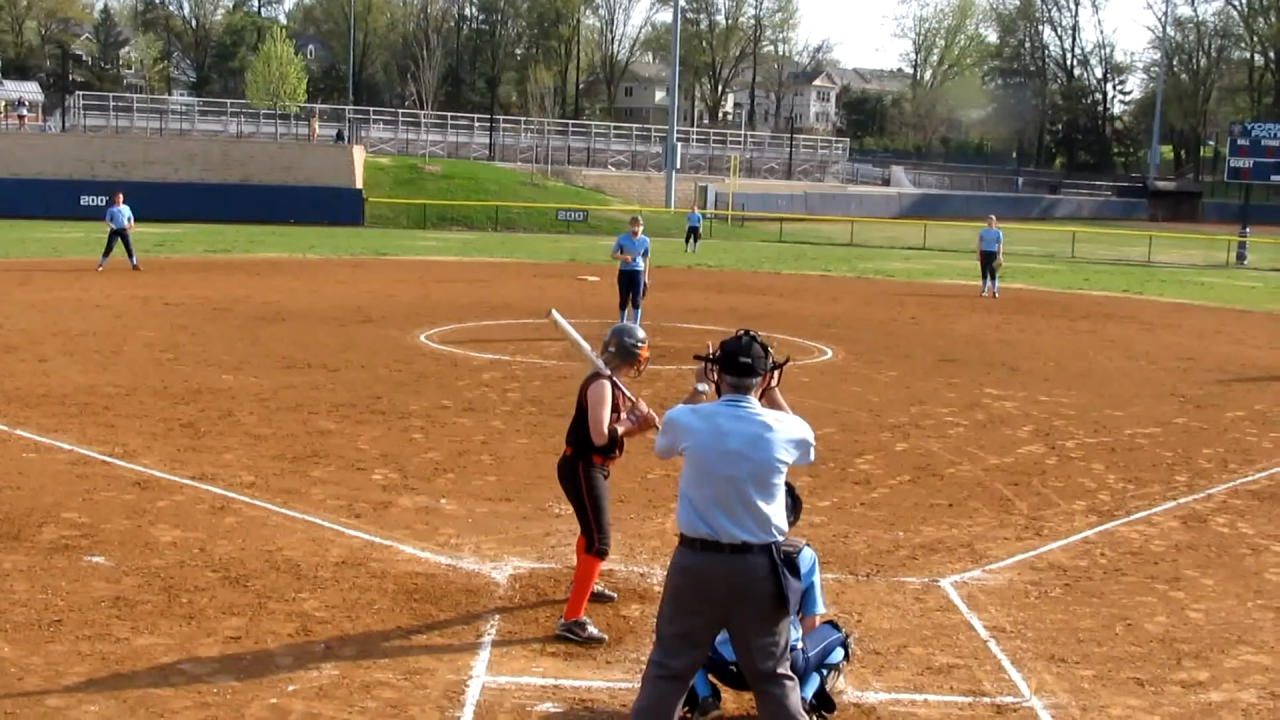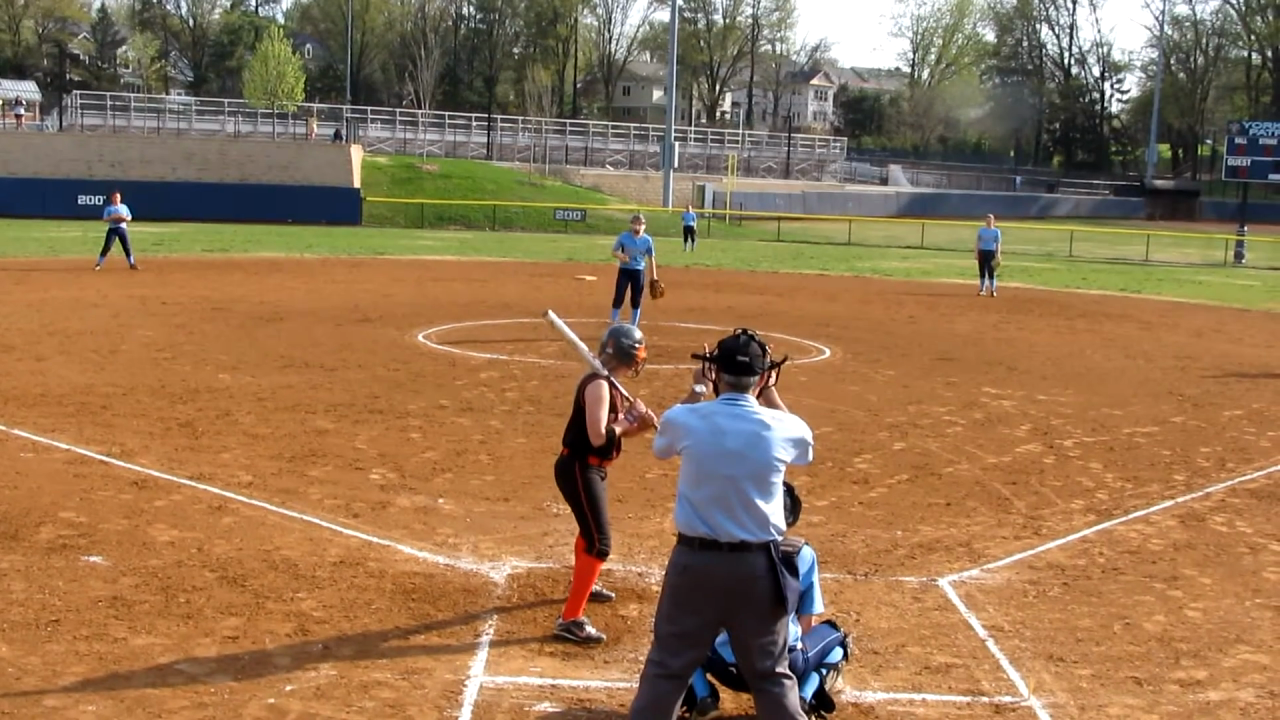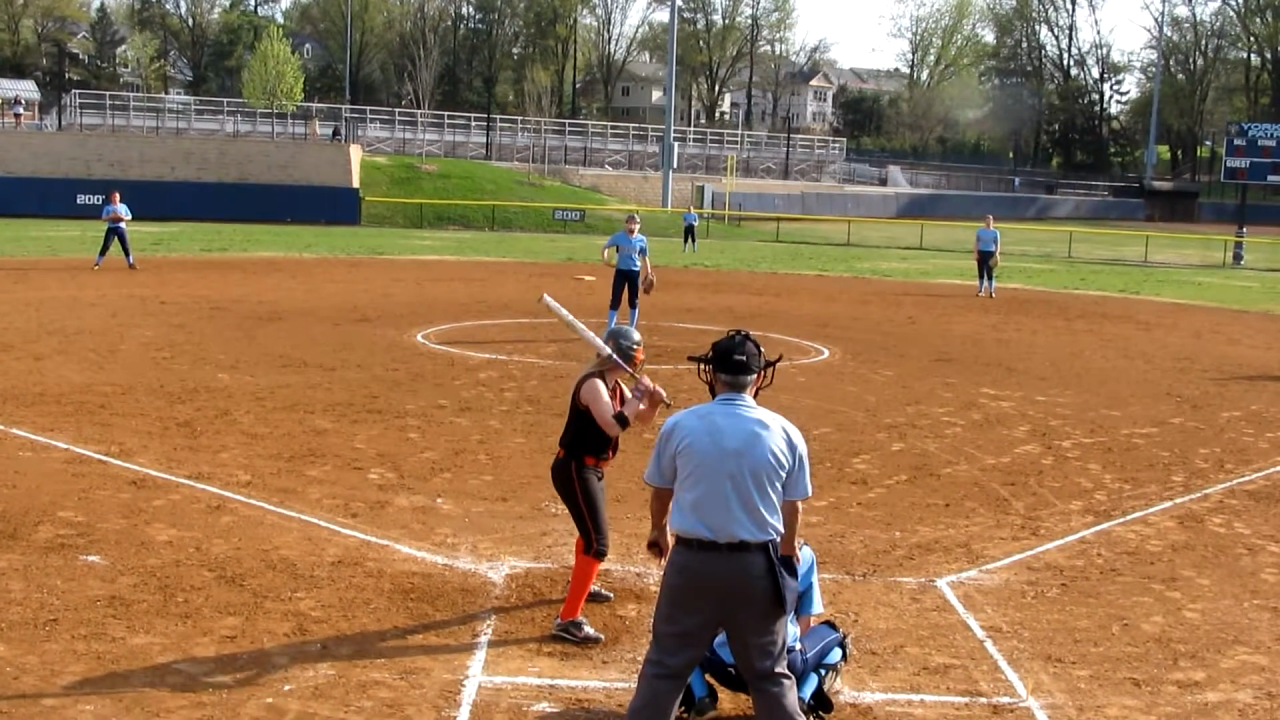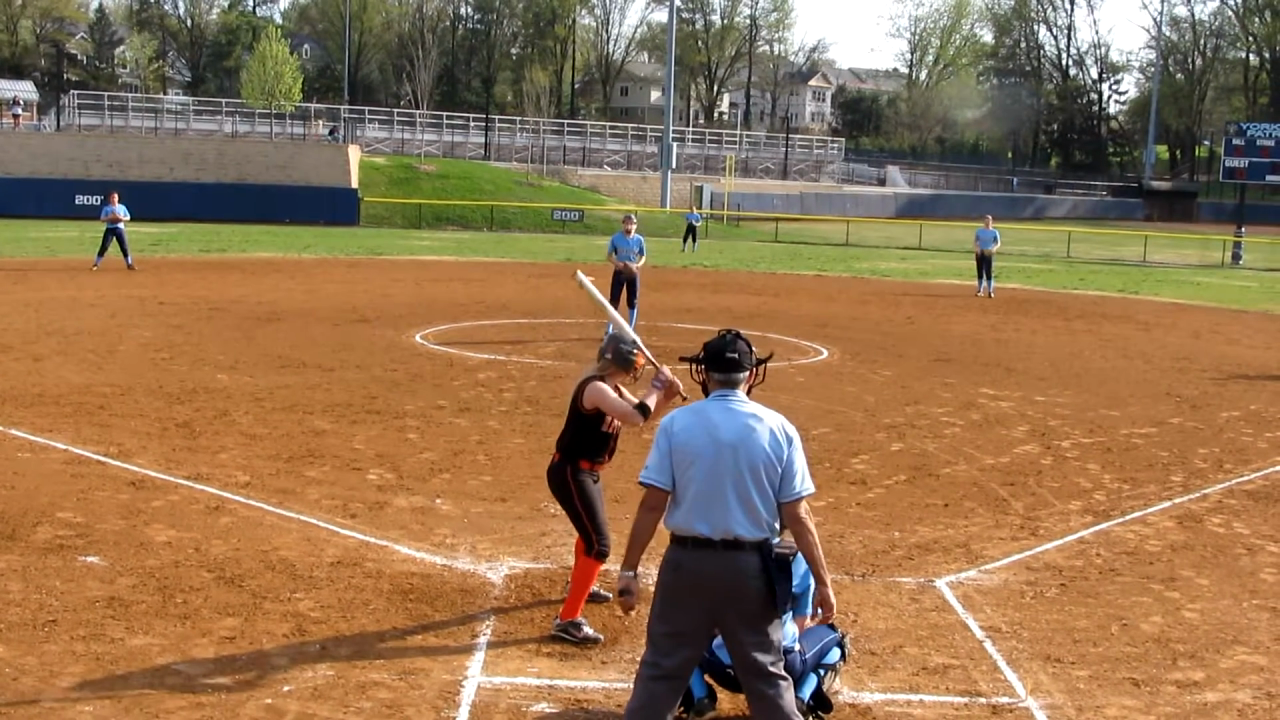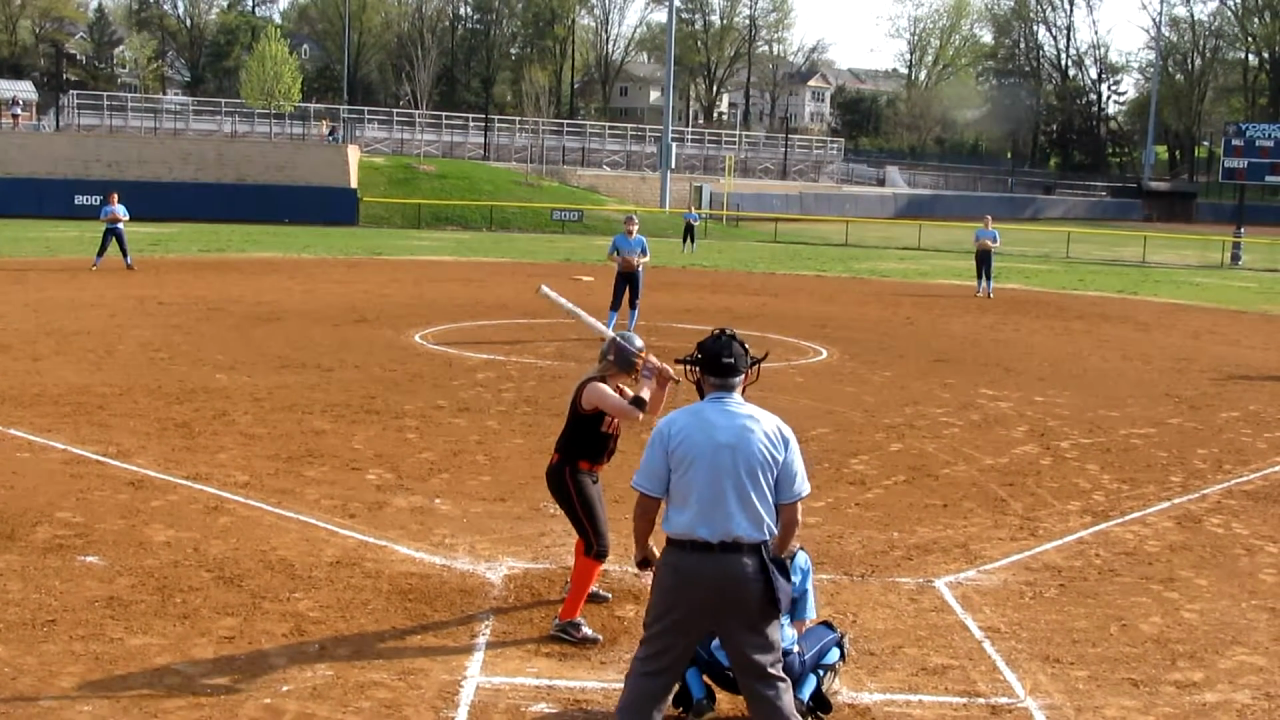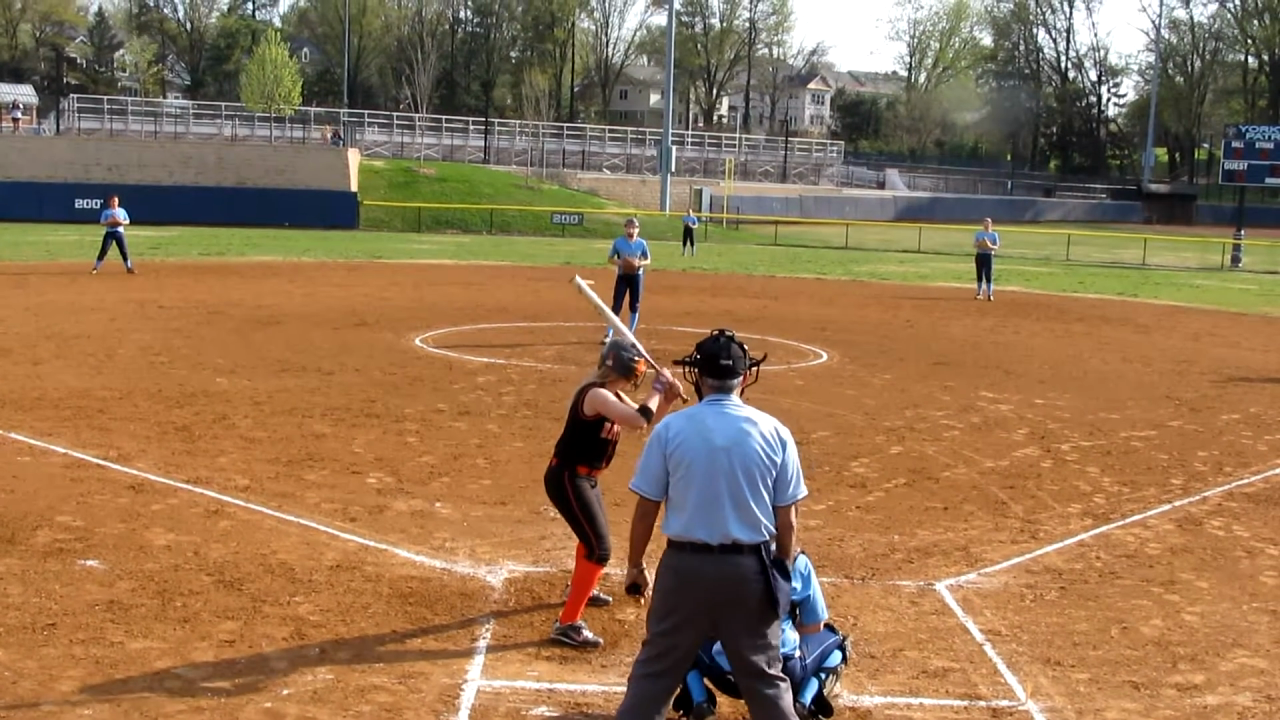
dt=0.4s
person 1, frame 1
left shoulder: (687, 421)
right shoulder: (785, 432)
left elbow: (664, 443)
left wrist: (699, 388)
right wrist: (772, 391)
left hip: (696, 562)
right hip: (760, 567)
left knee: (669, 667)
right knee: (772, 674)
person 1, frame 2
left shoulder: (685, 420)
right shoulder: (783, 429)
left elbow: (662, 442)
left wrist: (697, 389)
right wrist: (769, 391)
left hip: (694, 561)
right hip: (758, 566)
left knee: (667, 666)
right knee: (770, 672)
person 1, frame 3
left shoulder: (682, 425)
right shoulder: (784, 433)
left elbow: (660, 491)
right elbow: (791, 508)
left wrist: (659, 531)
right wrist: (789, 547)
left hip: (693, 562)
right hip: (757, 565)
left knee: (665, 666)
right knee: (769, 672)
person 1, frame 4
left shoulder: (676, 423)
right shoulder: (778, 428)
left elbow: (652, 504)
right elbow: (797, 515)
left wrist: (629, 569)
right wrist: (822, 580)
left hip: (687, 562)
right hip: (751, 565)
left knee: (661, 669)
right knee: (765, 673)
person 1, frame 5
left shoulder: (673, 426)
right shoulder: (775, 430)
left elbow: (647, 506)
right elbow: (791, 516)
left wrist: (642, 548)
right wrist: (774, 559)
left hip: (684, 564)
right hip: (748, 566)
left knee: (653, 667)
right knee: (764, 675)
person 1, frame 6
left shoulder: (670, 429)
right shoulder: (774, 432)
left elbow: (646, 509)
right elbow: (786, 520)
left wrist: (635, 566)
right wrist: (781, 570)
left hip: (685, 564)
right hip: (749, 567)
left knee: (656, 668)
right knee: (764, 675)
person 2, frame 1
left shoulder: (609, 382)
right shoulder: (601, 385)
left elbow: (617, 431)
right elbow: (601, 436)
left wrist: (640, 423)
right wrist: (631, 420)
left hip: (591, 467)
right hip: (582, 468)
left knee: (592, 529)
right knee: (598, 543)
left ankle: (585, 585)
right ankle: (572, 619)
person 2, frame 2
left shoulder: (609, 384)
right shoulder: (598, 385)
left elbow: (617, 431)
right elbow: (598, 437)
left wrist: (639, 423)
right wrist: (629, 419)
left hip: (589, 468)
right hip: (579, 469)
left knee: (591, 529)
right knee: (599, 544)
left ankle: (584, 584)
right ankle: (570, 619)
person 2, frame 3
left shoulder: (614, 385)
right shoulder: (594, 384)
left elbow: (642, 418)
right elbow: (614, 427)
left wrist: (653, 400)
right wrist: (638, 397)
left hip: (589, 469)
right hip: (575, 470)
left knee: (591, 529)
right knee: (597, 544)
left ankle: (581, 585)
right ankle: (568, 619)
person 2, frame 4
left shoulder: (612, 389)
right shoulder: (596, 388)
left elbow: (642, 413)
right elbow: (636, 418)
left wrist: (665, 394)
right wrist: (657, 386)
left hip: (585, 471)
right hip: (570, 473)
left knee: (591, 531)
right knee: (598, 545)
left ankle: (580, 585)
right ankle: (568, 619)
person 2, frame 5
left shoulder: (614, 389)
right shoulder: (595, 388)
left elbow: (650, 409)
right elbow: (634, 414)
left wrist: (661, 384)
right wrist: (648, 377)
left hip: (585, 472)
right hip: (569, 474)
left knee: (592, 530)
right knee: (598, 545)
left ankle: (579, 586)
right ankle: (567, 620)
person 2, frame 6
left shoulder: (611, 395)
right shoulder: (597, 395)
left elbow: (647, 418)
right elbow: (639, 422)
left wrist: (667, 397)
right wrist: (658, 388)
left hip: (584, 477)
right hip: (568, 478)
left knee: (593, 535)
right knee: (599, 549)
left ankle: (580, 589)
right ankle: (568, 623)
person 3, frame 1
right shoulder: (804, 555)
right elbow: (811, 623)
left hip: (730, 667)
right knee: (835, 636)
left ankle: (705, 700)
right ankle: (803, 701)
person 3, frame 2
right shoulder: (803, 554)
right elbow: (807, 623)
left hip: (729, 668)
right hip: (785, 666)
right knee: (835, 636)
left ankle: (703, 699)
right ankle: (802, 701)
person 3, frame 3
right shoulder: (802, 554)
right elbow: (805, 624)
left hip: (728, 667)
right hip: (784, 666)
right knee: (834, 636)
left ankle: (702, 700)
right ankle: (801, 701)
person 3, frame 4
right shoulder: (798, 556)
right elbow: (800, 624)
left hip: (726, 668)
right hip: (783, 666)
right knee: (833, 637)
left ankle: (701, 700)
right ankle: (800, 702)
person 3, frame 5
right shoulder: (797, 558)
right elbow: (799, 627)
left hip: (725, 669)
right hip: (782, 667)
right knee: (832, 635)
left ankle: (699, 701)
right ankle: (799, 702)
person 3, frame 6
right shoulder: (797, 561)
right elbow: (814, 626)
left hip: (727, 674)
right hip: (782, 672)
right knee: (834, 639)
left ankle: (701, 705)
